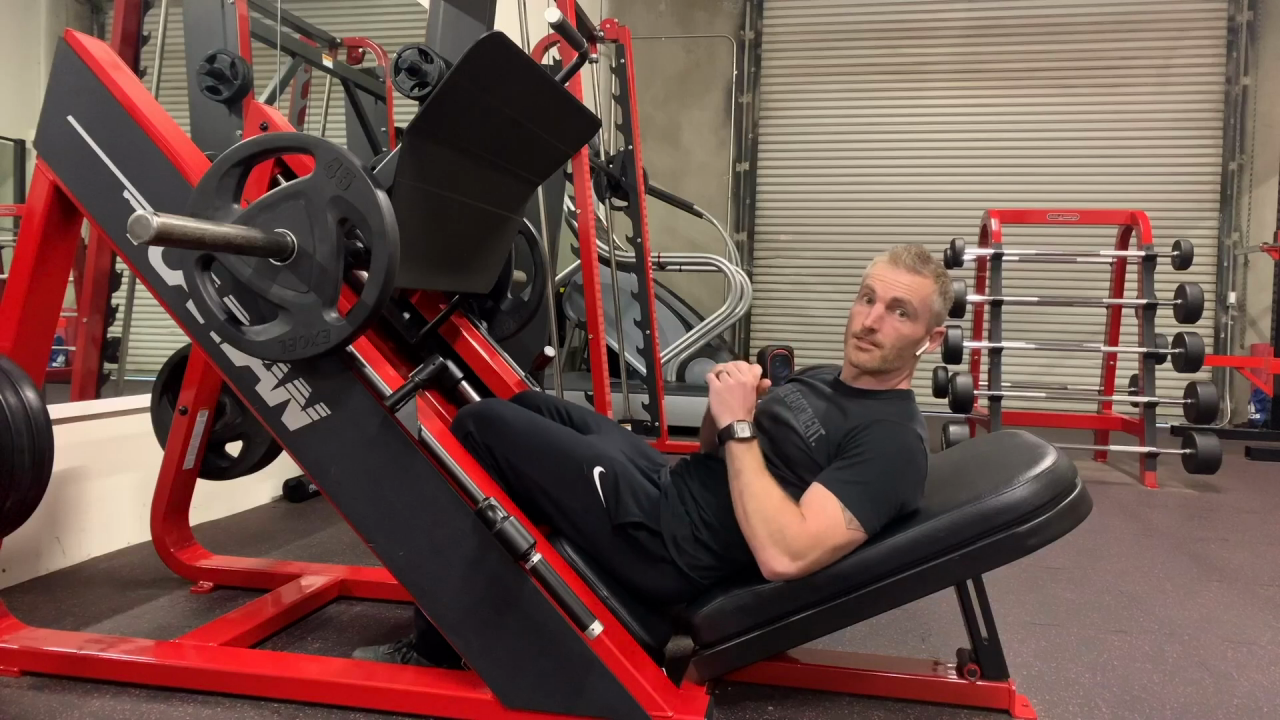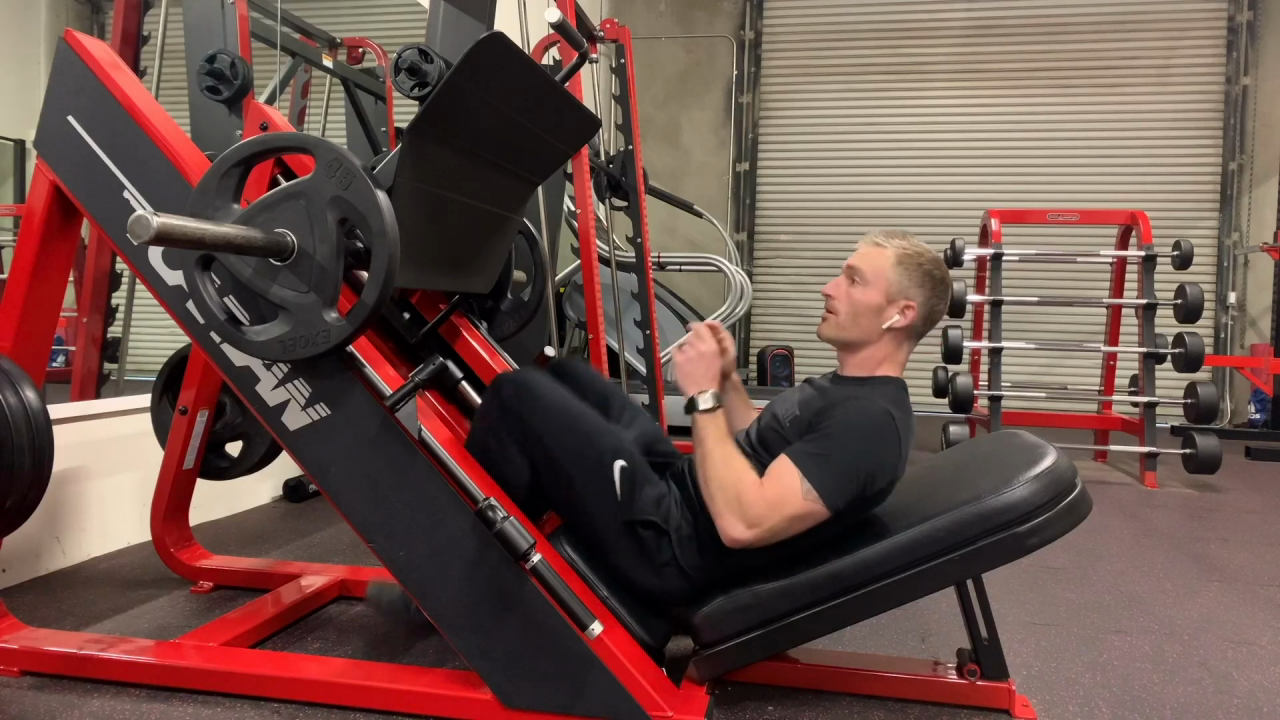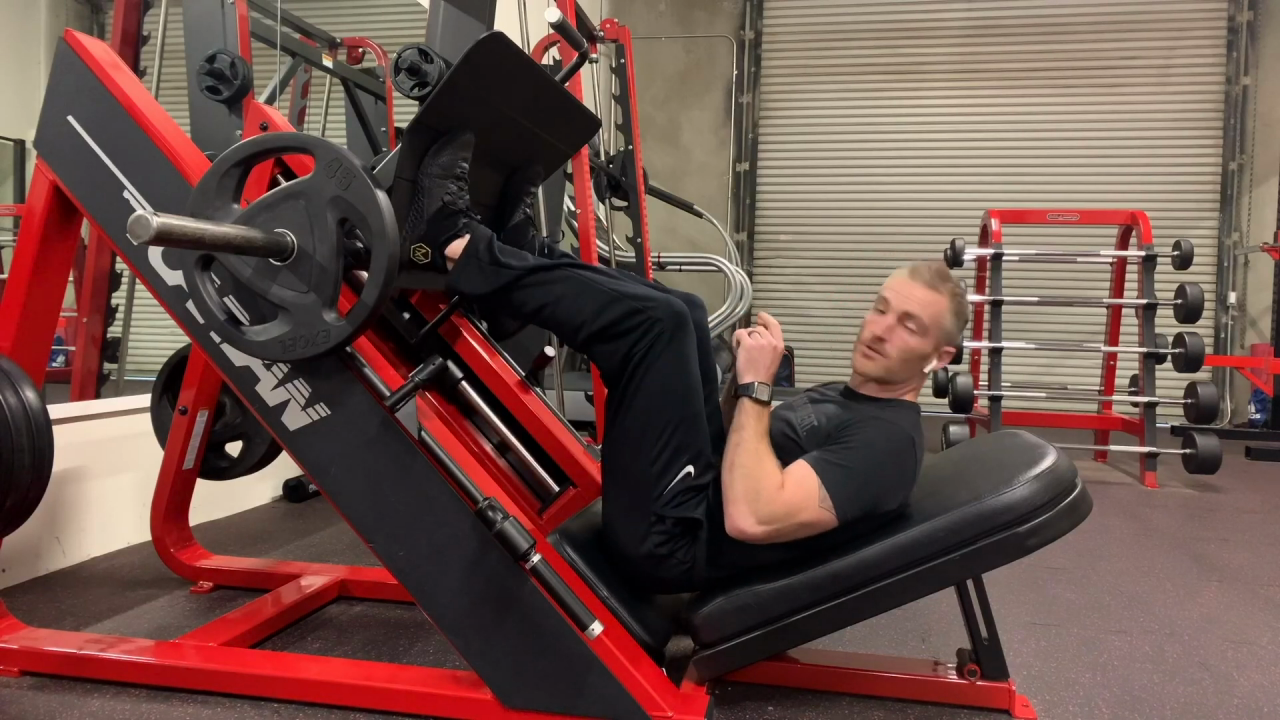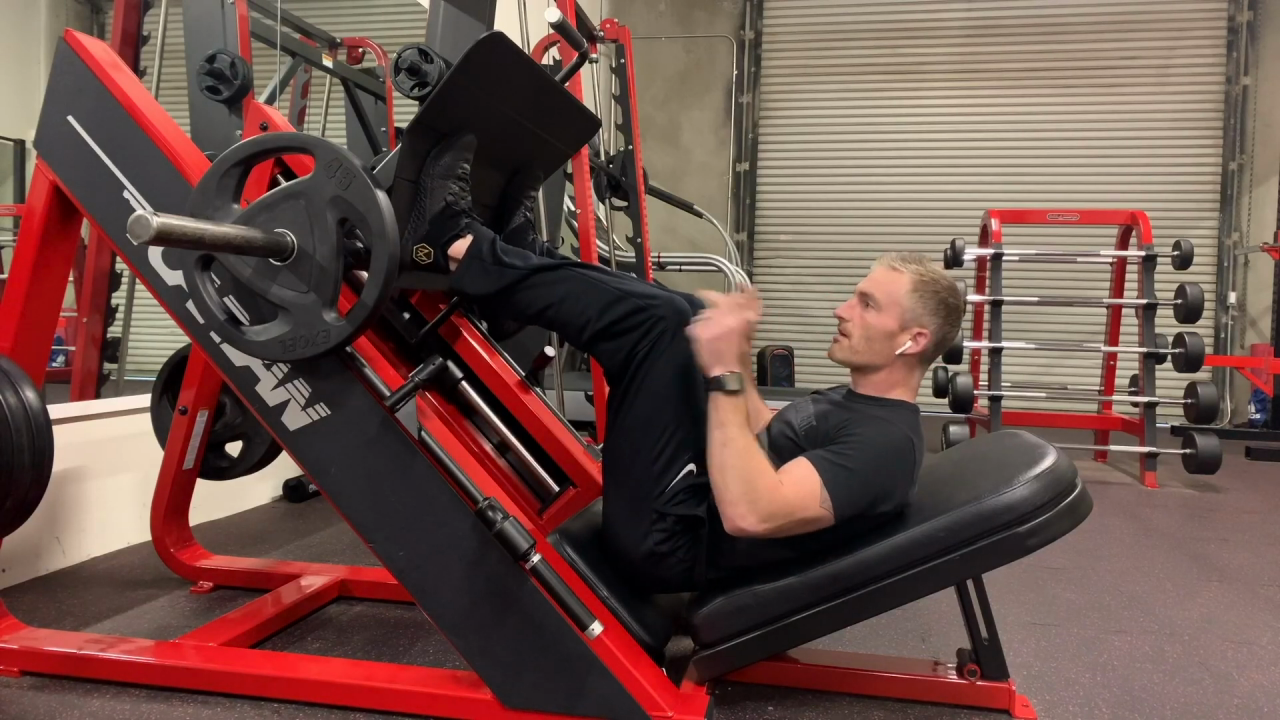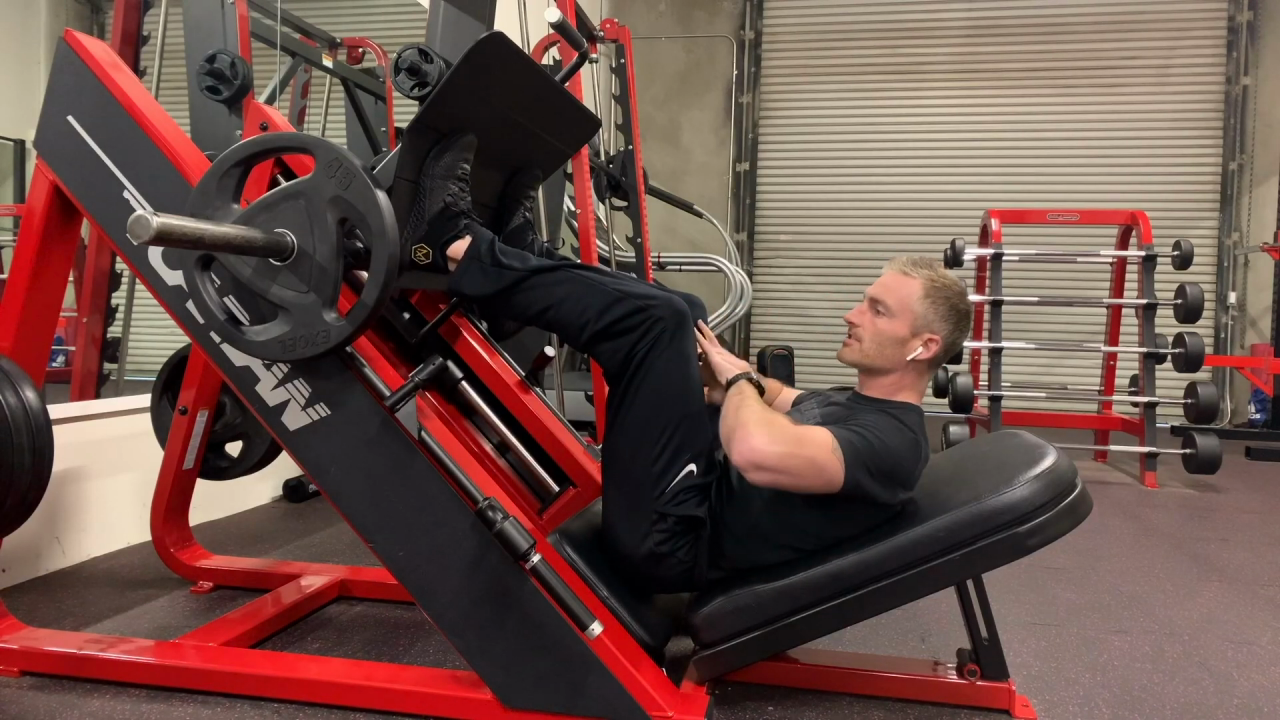
dt=1s
person 1, frame 1
left shoulder: (891, 442)
right shoulder: (825, 380)
left elbow: (783, 557)
left wrist: (740, 424)
right wrist: (724, 405)
left hip: (666, 542)
right hip: (672, 488)
left knee: (482, 426)
right knee: (526, 406)
left ankle: (434, 647)
person 1, frame 2
left shoulder: (872, 421)
right shoulder: (843, 382)
left elbow: (742, 524)
left wrist: (705, 396)
right wrist: (724, 379)
left hip: (672, 546)
left knee: (521, 396)
right knee: (565, 377)
person 1, frame 3
left shoulder: (887, 440)
right shoulder: (843, 399)
left elbow: (750, 518)
left wrist: (754, 387)
right wrist: (742, 383)
left hip: (670, 538)
right hip: (695, 499)
left knee: (655, 320)
right knee: (676, 315)
left ankle: (454, 244)
right ankle: (519, 246)
person 1, frame 4
left shoulder: (885, 440)
right shoulder: (855, 402)
left elbow: (748, 514)
left wrist: (725, 373)
right wrist: (737, 361)
left hip: (669, 539)
right hip: (688, 510)
left knee: (659, 320)
right knee: (679, 317)
left ankle: (458, 246)
right ankle: (516, 247)
person 1, frame 5
left shoulder: (890, 439)
right shoulder: (862, 405)
left elbow: (758, 451)
right elbow: (787, 403)
left wrist: (737, 378)
right wrist: (741, 381)
left hip: (668, 537)
right hip: (699, 504)
left knee: (658, 320)
right knee: (679, 320)
left ankle: (458, 246)
right ankle: (518, 250)
